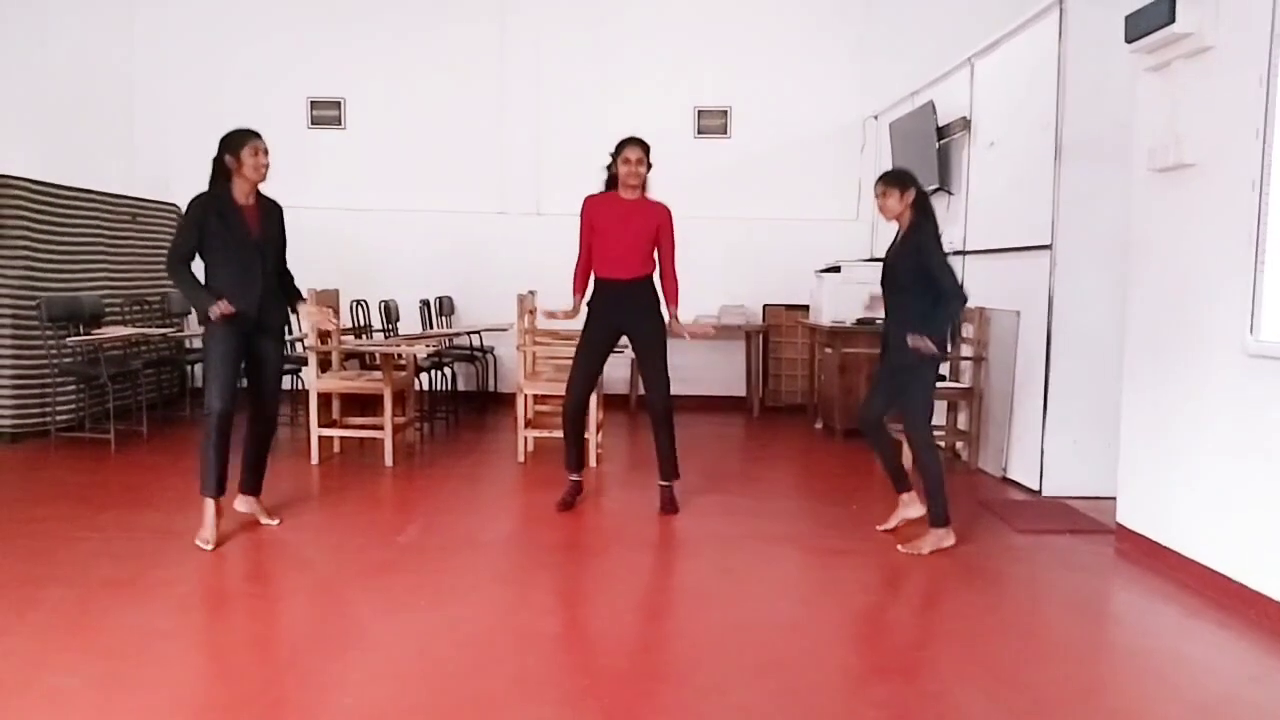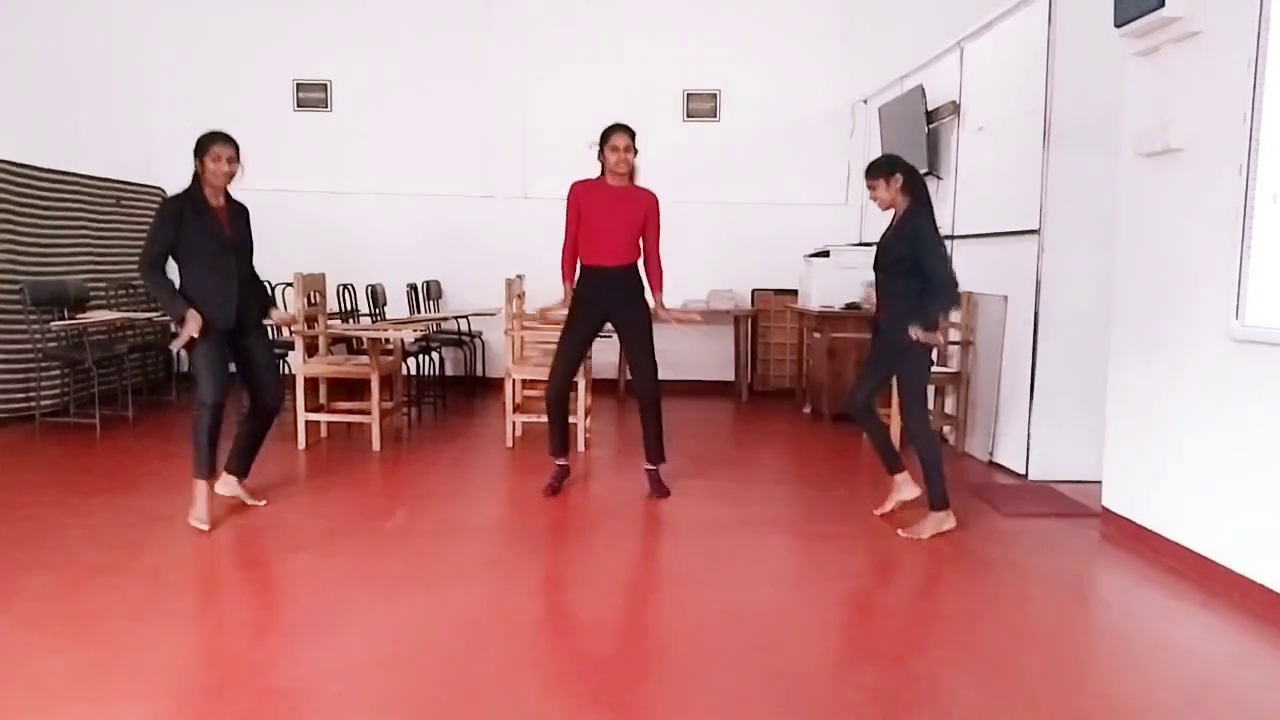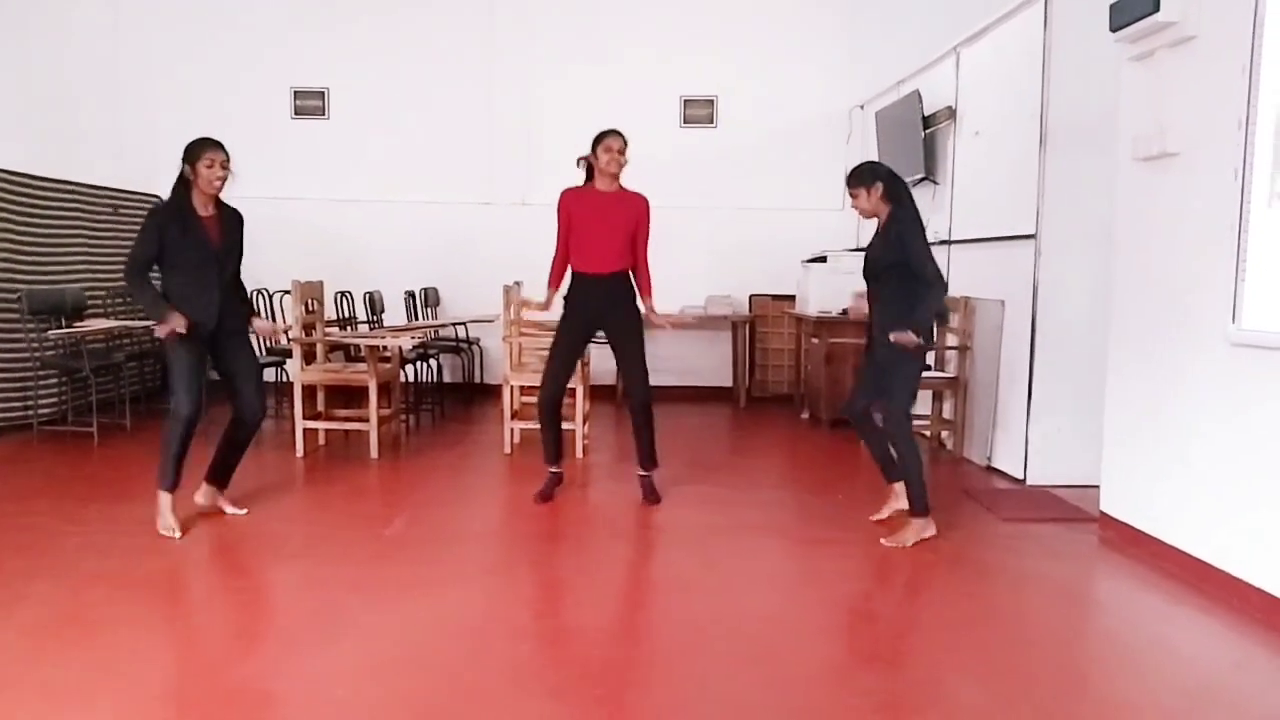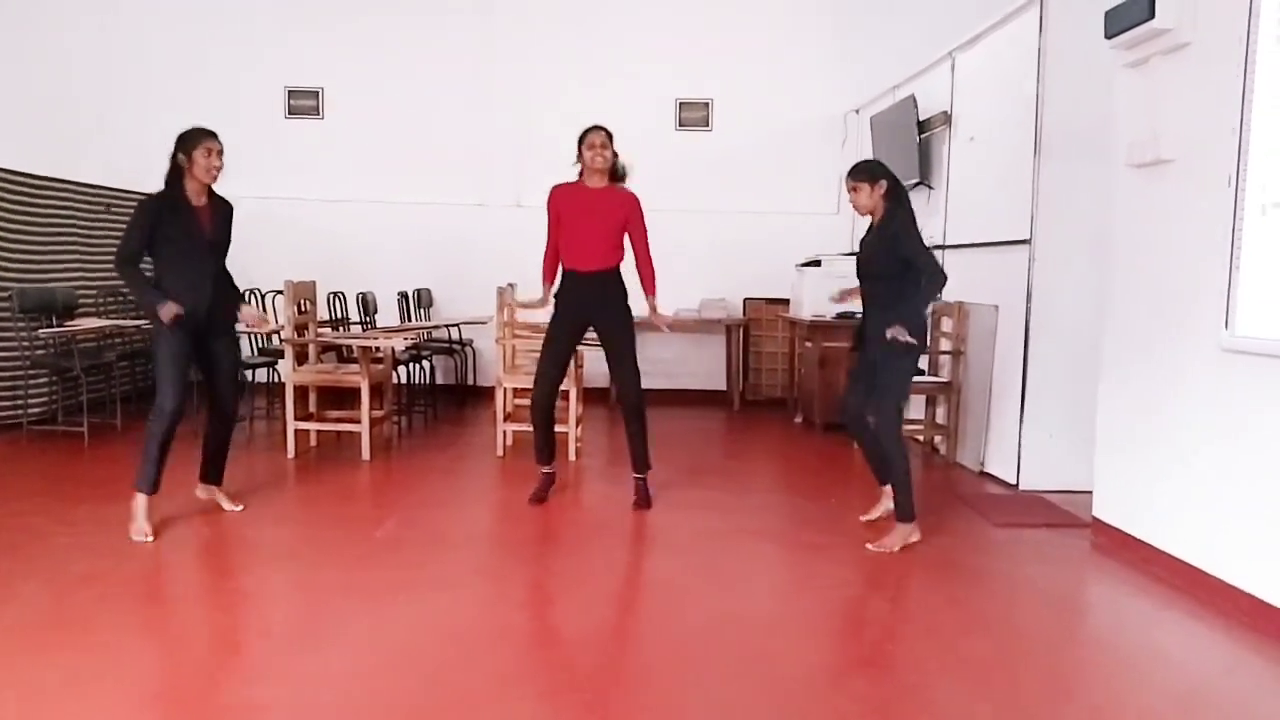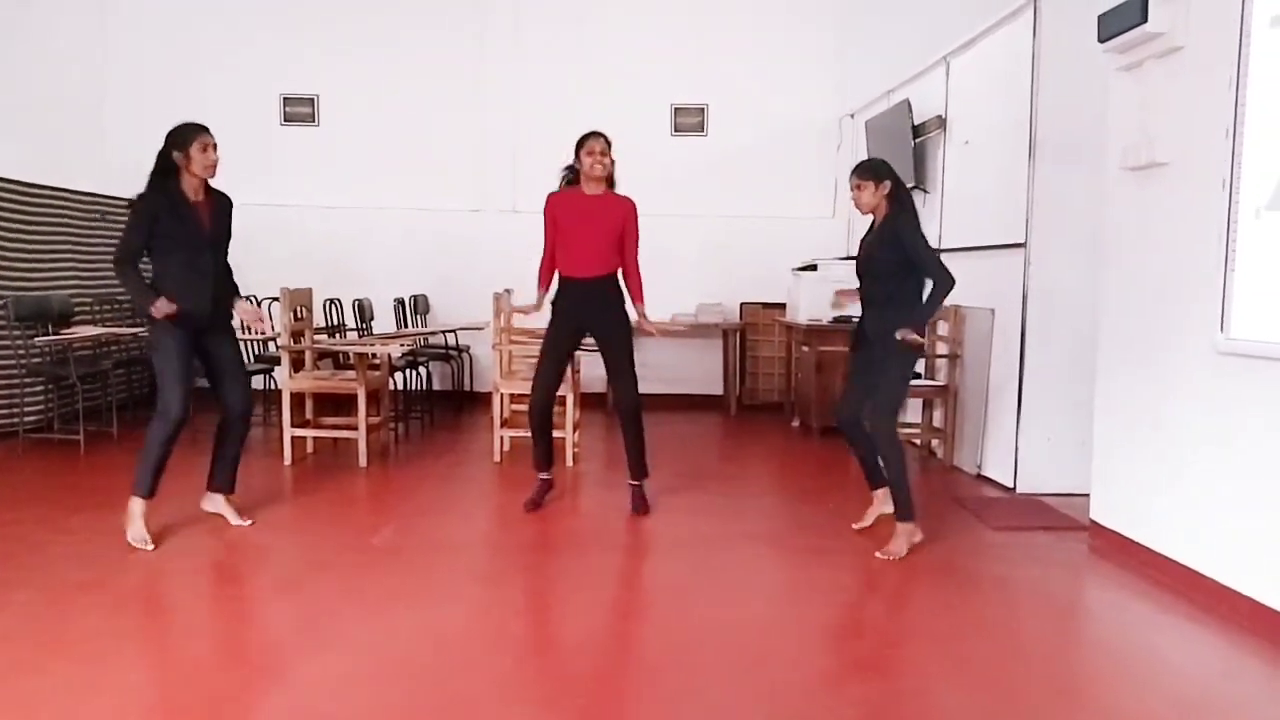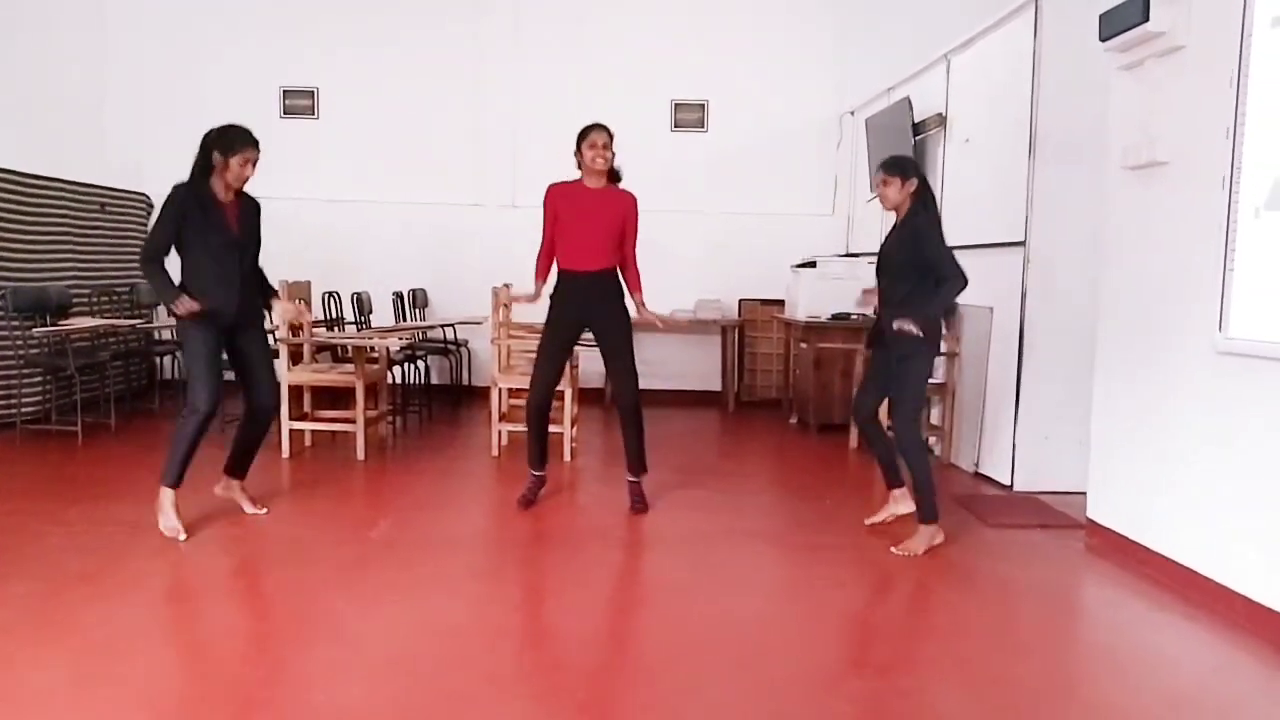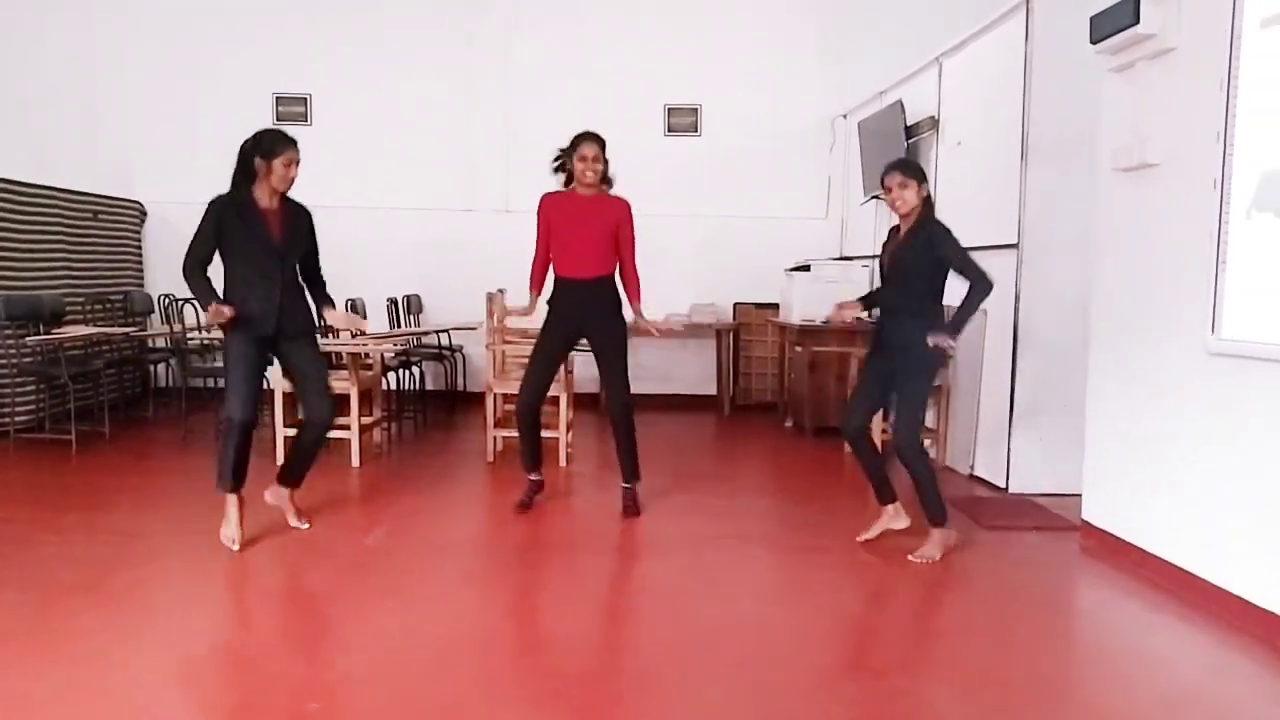
dt=0.7s
person 1, frame 1
left shoulder: (272, 210)
right shoulder: (206, 206)
right elbow: (177, 263)
left wrist: (302, 304)
right wrist: (207, 301)
left hip: (267, 322)
right hip: (227, 320)
left knee: (266, 409)
right knee: (219, 406)
left ankle: (247, 495)
right ankle: (211, 505)
person 1, frame 2
left shoulder: (240, 212)
right shoulder: (177, 209)
right elbow: (150, 267)
left wrist: (269, 307)
right wrist: (183, 310)
left hip: (245, 318)
right hip: (205, 321)
left knee: (269, 399)
right knee: (211, 397)
left ankle: (232, 478)
right ankle: (202, 487)
person 1, frame 3
left shoulder: (233, 219)
right shoulder: (165, 216)
right elbow: (135, 272)
left wrist: (251, 316)
right wrist: (165, 311)
left hip: (228, 326)
right hip: (185, 327)
left knee: (251, 406)
right knee: (186, 409)
left ankle: (211, 488)
right ankle: (165, 499)
person 1, frame 4
left shoulder: (223, 210)
right shoulder: (158, 206)
right elbow: (125, 261)
left wrist: (238, 305)
right wrist: (156, 302)
left hip: (217, 320)
right hip: (175, 321)
left knee: (226, 406)
right knee: (170, 403)
left ankle: (210, 484)
right ankle: (142, 503)
person 1, frame 5
left shoulder: (222, 204)
right shoulder: (157, 202)
right elbow: (125, 260)
left wrist: (236, 300)
right wrist: (151, 299)
left hip: (213, 320)
right hip: (173, 319)
left knee: (238, 404)
right knee: (174, 409)
left ankle: (217, 494)
right ankle: (137, 508)
person 1, frame 6
left shoulder: (250, 208)
right shoulder: (185, 201)
right elbow: (151, 259)
left wrist: (275, 301)
right wrist: (175, 298)
left hip: (245, 317)
right hip: (201, 317)
left knee: (265, 403)
right knee: (204, 401)
left ankle: (232, 480)
right ankle: (168, 494)
person 1, frame 7
left shoulder: (300, 216)
right shoulder: (226, 209)
right elbow: (193, 264)
left wrist: (330, 310)
right wrist: (213, 303)
left hip: (294, 327)
right hip: (245, 326)
left knee: (320, 412)
right knee: (239, 413)
left ankle: (281, 487)
right ankle: (232, 504)
person 2, frame 1
left shoulder: (924, 238)
right shoulder: (902, 240)
left elbow: (954, 296)
left wrist: (932, 335)
right wrist: (886, 307)
left hip: (919, 350)
right hip: (899, 347)
left knee: (917, 434)
right knee: (870, 417)
left ankle: (941, 529)
right ankle: (908, 498)
person 2, frame 2
left shoulder: (918, 224)
right shoulder: (897, 223)
left elbow: (947, 284)
left wrist: (926, 324)
right wrist: (880, 295)
left hip: (912, 337)
right hip: (890, 332)
left knee: (915, 419)
right knee: (859, 401)
left ankle: (940, 512)
right ankle: (902, 481)
person 2, frame 3
left shoulder: (904, 227)
right shoulder: (885, 230)
left elbow: (934, 284)
left wrist: (913, 328)
right wrist: (873, 302)
left hip: (904, 341)
right hip: (885, 338)
left knee: (895, 422)
right knee: (857, 410)
left ankle: (922, 519)
right ankle: (899, 489)
person 2, frame 4
left shoulder: (898, 226)
right shoulder: (876, 229)
left elbow: (935, 276)
left wrist: (906, 322)
right wrist: (861, 292)
left hip: (897, 341)
right hip: (874, 338)
left knee: (885, 424)
right knee: (854, 412)
left ankle: (907, 524)
right ankle: (889, 491)
person 2, frame 5
left shoulder: (902, 227)
right shoulder: (874, 231)
left elbow: (944, 279)
left wrist: (918, 323)
right wrist: (857, 293)
left hip: (897, 339)
right hip: (870, 335)
left knee: (878, 425)
right knee: (848, 416)
left ankle: (907, 525)
right ankle: (882, 494)
person 2, frame 6
left shoulder: (921, 227)
right shoulder: (899, 229)
left elbow: (955, 279)
left wrist: (919, 317)
right wrist: (880, 296)
left hip: (912, 341)
right hip: (889, 336)
left knee: (904, 428)
right knee: (863, 410)
left ankle: (930, 526)
right ankle: (899, 495)
person 2, frame 7
left shoulder: (934, 233)
right shoulder: (892, 238)
left elbow: (981, 283)
left wrist: (951, 329)
right wrist: (859, 305)
left hip: (918, 349)
right hip: (885, 344)
left knee: (905, 438)
right knee: (853, 424)
left ankle: (940, 528)
right ankle: (890, 510)
person 3, frame 1
left shoulder: (659, 213)
right shoulder: (593, 206)
left elbow: (667, 269)
right elbow: (584, 262)
left wrist: (673, 317)
right wrist: (575, 304)
left hip: (644, 305)
right hip: (604, 305)
left knee: (658, 399)
right knee: (575, 397)
left ankle: (667, 483)
right ankle: (574, 479)
person 3, frame 2
left shoulder: (646, 200)
right shoulder: (580, 192)
left elbow: (651, 254)
right elbow: (570, 247)
left wrist: (658, 301)
right wrist: (567, 291)
left hip: (629, 292)
right hip: (589, 291)
left knee: (648, 385)
right knee: (557, 384)
left ankle: (653, 468)
right ankle: (561, 464)
person 3, frame 3
left shoulder: (637, 203)
right shoulder: (570, 199)
left elbow: (640, 260)
right elbow: (562, 254)
left wrist: (649, 305)
right wrist: (550, 295)
left hip: (620, 298)
right hip: (581, 296)
left knee: (638, 391)
right knee: (551, 390)
left ankle: (646, 473)
right ankle: (554, 470)
person 3, frame 4
left shoulder: (626, 201)
right shoulder: (560, 195)
left elbow: (642, 254)
right elbow: (553, 249)
left wrist: (651, 305)
right wrist: (546, 291)
left hip: (609, 295)
right hip: (570, 296)
left knee: (630, 392)
right knee: (542, 393)
left ankle: (640, 478)
right ankle: (546, 471)
person 3, frame 5
left shoulder: (625, 207)
right shoulder: (556, 202)
left elbow: (630, 262)
right elbow: (550, 255)
left wrist: (640, 310)
right wrist: (540, 297)
left hip: (609, 301)
right hip: (569, 300)
left knee: (626, 399)
right knee: (542, 394)
left ankle: (638, 483)
right ankle: (544, 477)
person 3, frame 6
left shoulder: (626, 202)
right shoulder: (557, 194)
left elbow: (628, 259)
right elbow: (547, 248)
left wrist: (639, 302)
right wrist: (538, 288)
left hip: (607, 297)
right hip: (566, 296)
left knee: (627, 394)
right knee: (539, 393)
left ankle: (635, 480)
right ankle: (537, 474)
person 3, frame 7
left shoulder: (618, 208)
right shoulder: (550, 203)
left elbow: (628, 265)
right elbow: (542, 257)
left wrist: (638, 310)
right wrist: (531, 299)
left hip: (605, 303)
right hip: (565, 303)
left knee: (617, 401)
right knee: (529, 397)
left ankle: (629, 484)
right ankle: (534, 478)
